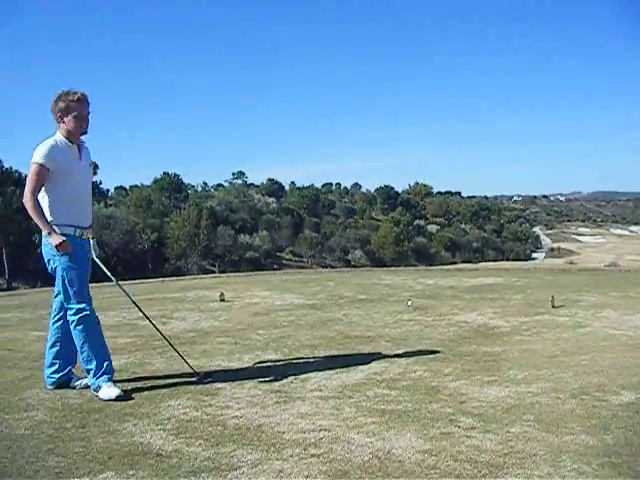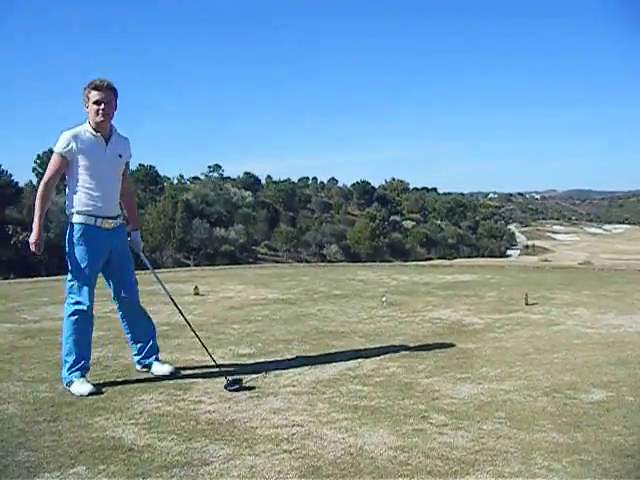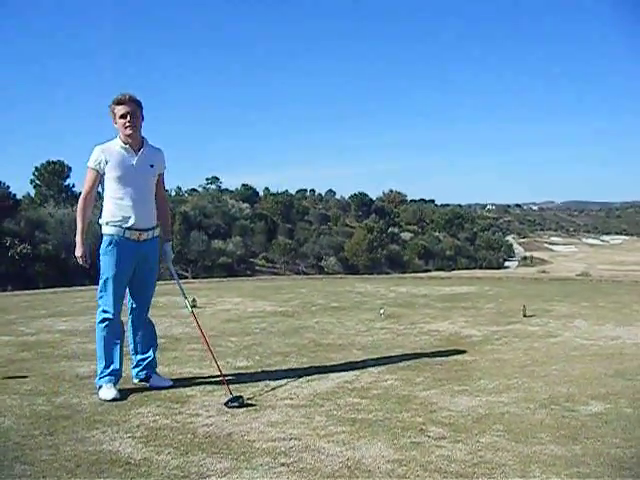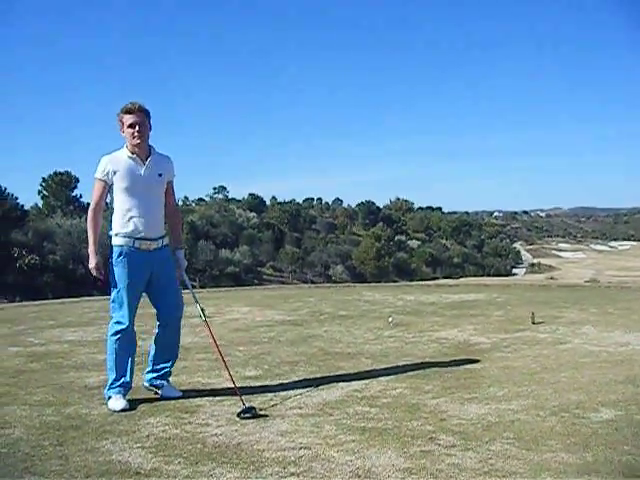
dt=0.7s
person 1, frame 1
left shoulder: (84, 151)
right shoulder: (48, 150)
right elbow: (29, 197)
left wrist: (90, 235)
right wrist: (50, 233)
left hip: (80, 241)
right hip: (61, 242)
left knee: (65, 310)
right knee: (81, 309)
left ankle: (58, 374)
right ankle: (100, 377)
person 1, frame 2
left shoulder: (123, 143)
right shoulder: (71, 139)
right elbow: (47, 184)
left wrist: (135, 229)
right wrist: (37, 226)
left hip: (116, 230)
right hip: (85, 230)
left knee: (128, 298)
right knee: (80, 303)
left ankle: (146, 357)
right ankle: (73, 373)
person 1, frame 3
left shoulder: (156, 155)
right shoulder: (103, 153)
right elbow: (86, 198)
left wrist: (167, 240)
right wrist: (80, 241)
left hip: (149, 240)
right hip: (117, 239)
left knee: (141, 310)
right knee: (110, 311)
left ankle: (145, 370)
right ankle: (107, 378)
person 1, frame 4
left shoulder: (165, 163)
right shoulder: (110, 163)
right elbow: (95, 209)
left wrist: (179, 249)
right wrist: (93, 252)
left hip: (160, 249)
right hip: (127, 250)
left knee: (171, 314)
right knee: (123, 322)
left ankle: (158, 376)
right ankle: (116, 389)
